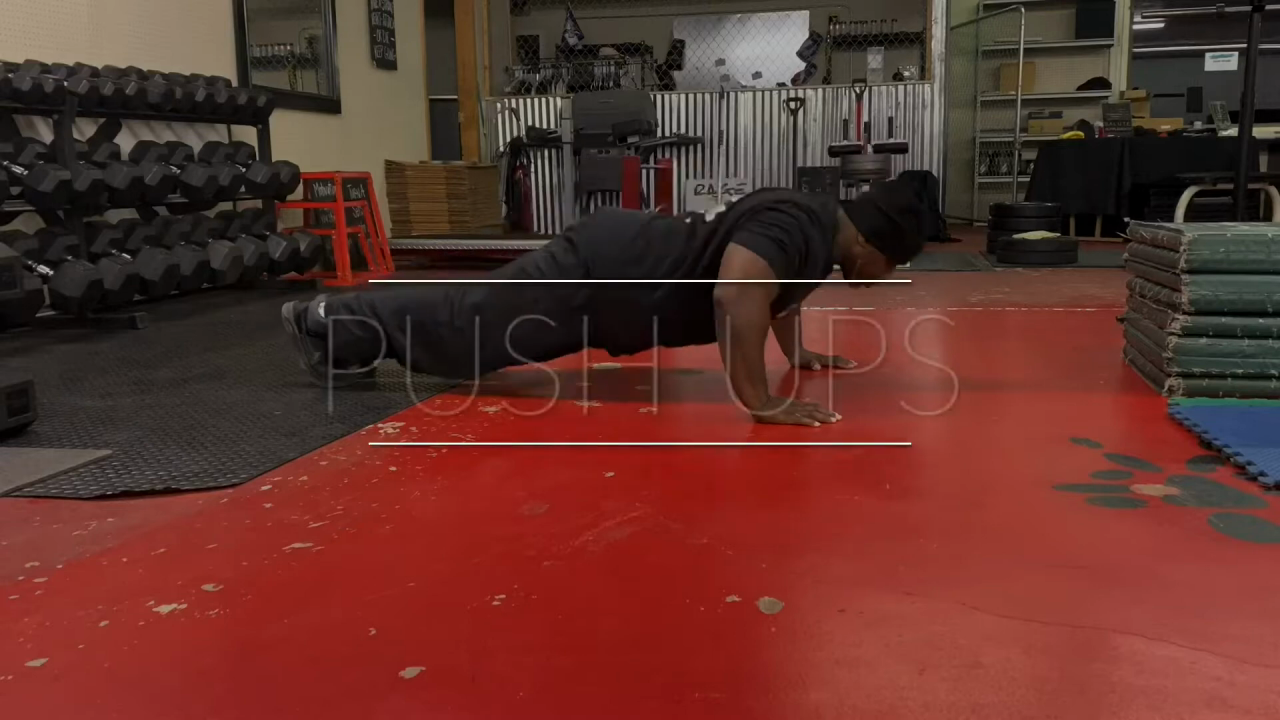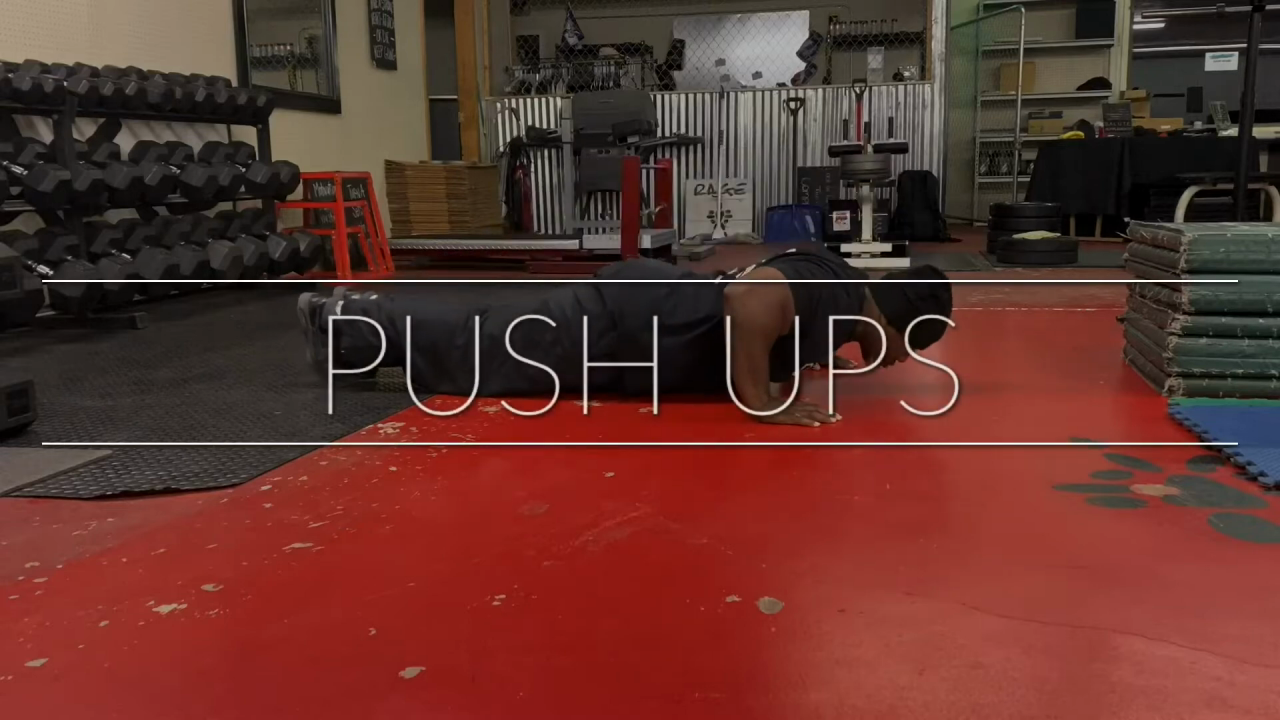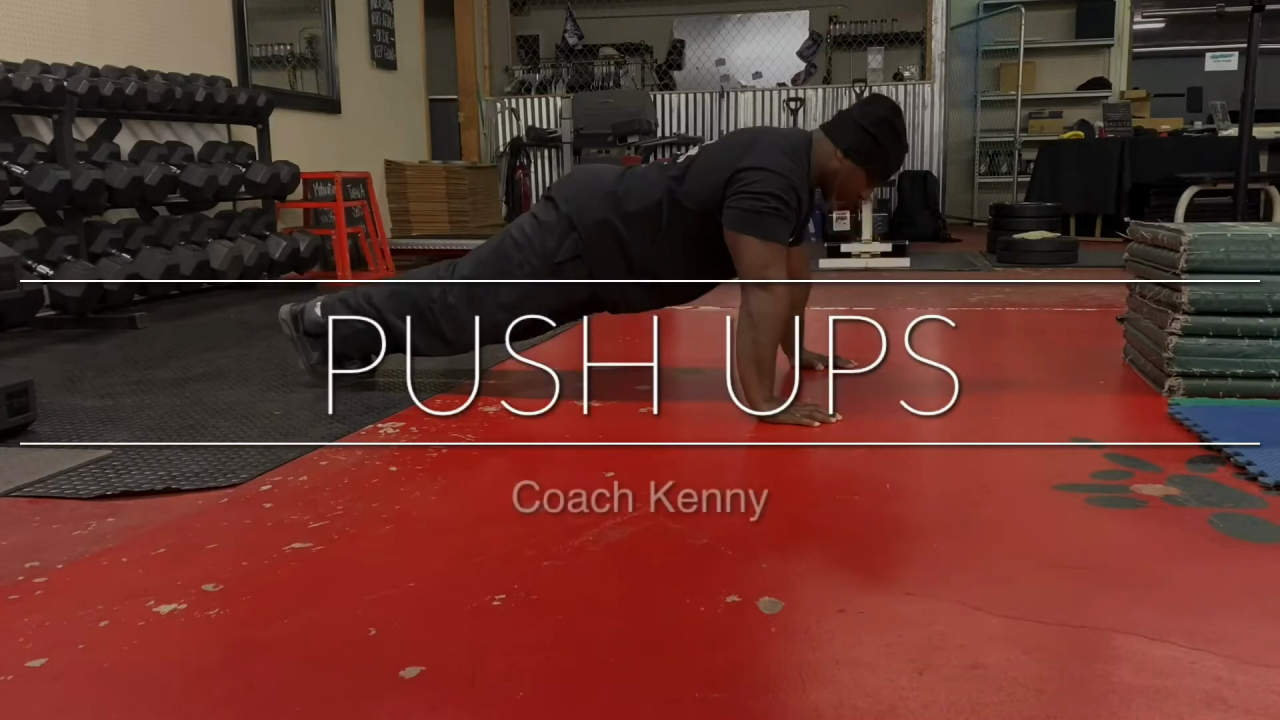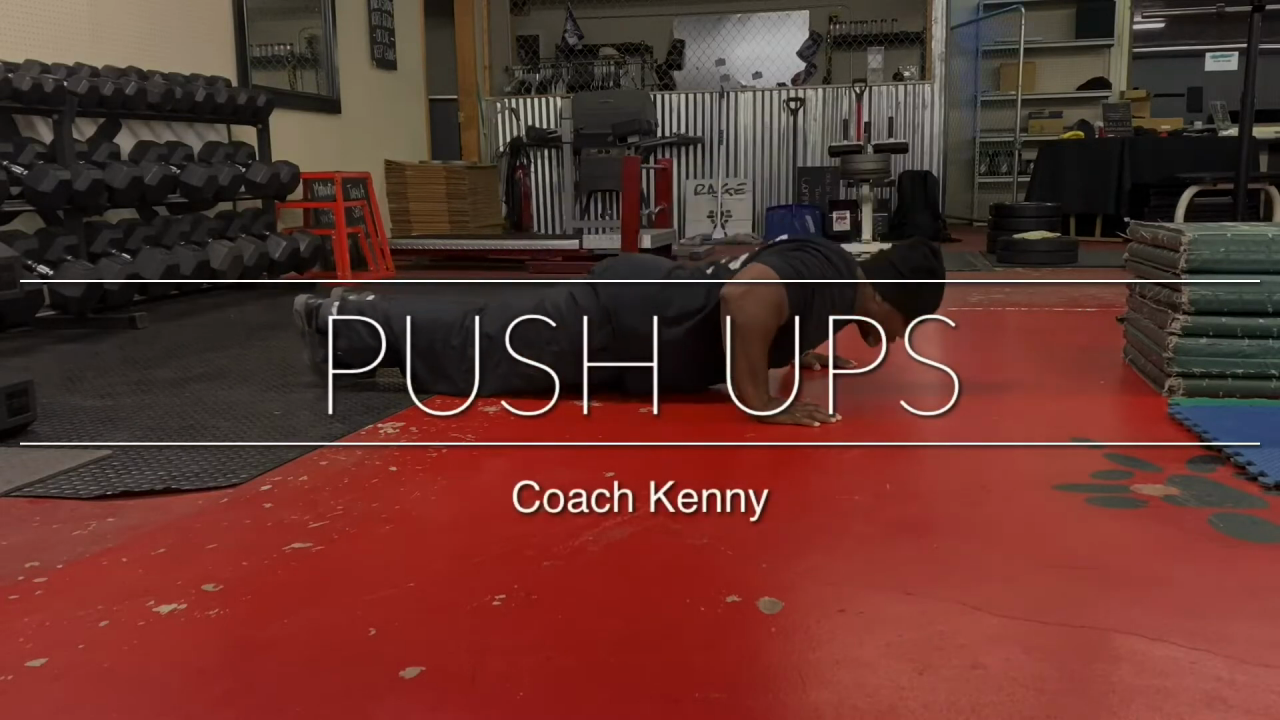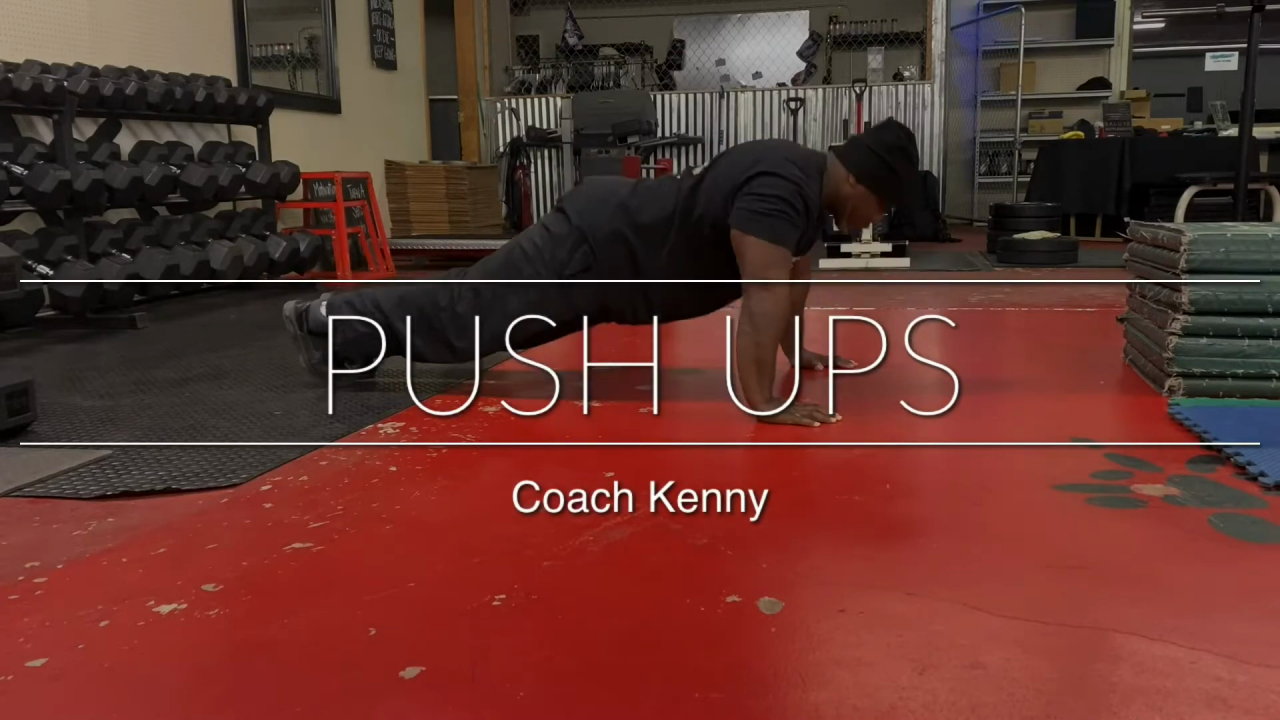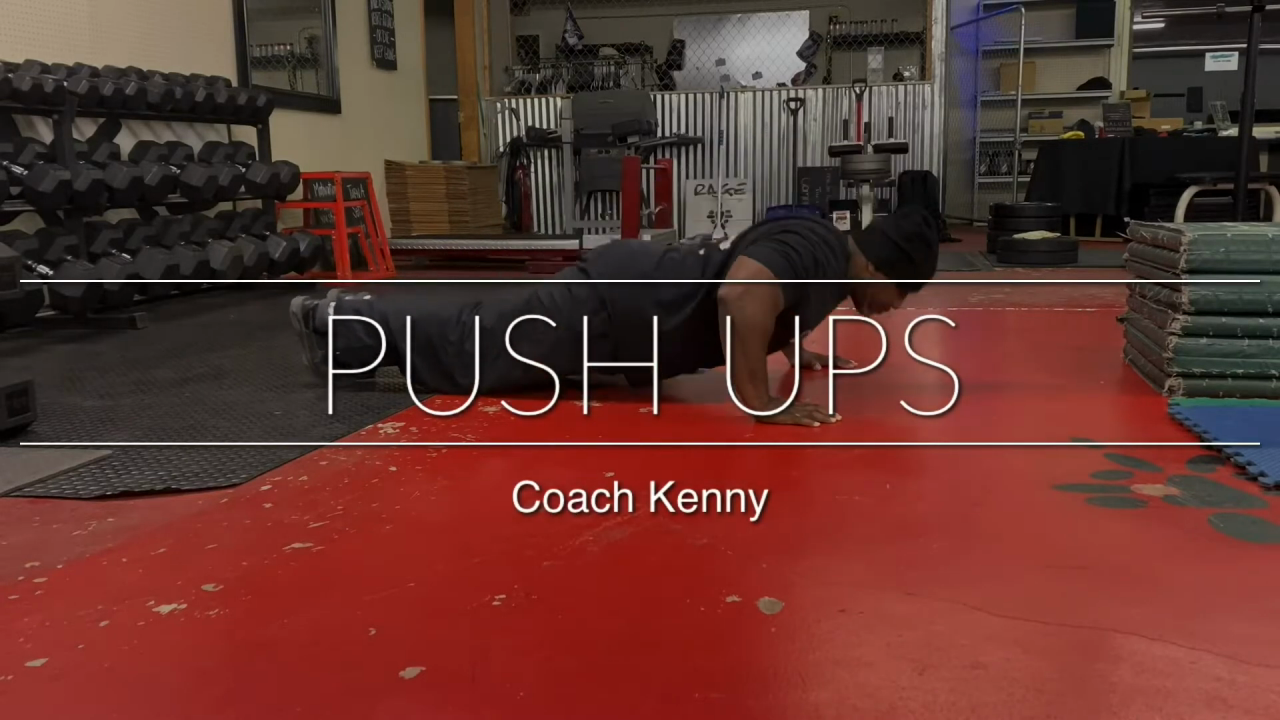
dt=0.7s
person 1, frame 1
left shoulder: (817, 228)
right shoulder: (802, 231)
left elbow: (770, 283)
right elbow: (735, 297)
left wrist: (795, 351)
right wrist: (760, 403)
left hip: (617, 267)
right hip: (598, 274)
left knee: (478, 318)
right knee: (461, 327)
left ankle: (345, 322)
right ankle: (324, 320)
person 1, frame 2
left shoulder: (837, 285)
right shoulder: (837, 296)
right elbow: (746, 297)
left wrist: (803, 355)
right wrist: (758, 400)
left hip: (641, 302)
right hip: (616, 331)
left knee: (491, 331)
right knee: (475, 350)
left ankle: (361, 314)
right ankle: (339, 320)
person 1, frame 3
left shoulder: (798, 167)
right shoulder: (772, 173)
left elbow: (793, 272)
right elbow: (763, 290)
left wrist: (793, 352)
right wrist: (761, 400)
left hip: (606, 238)
right hip: (583, 233)
left knee: (467, 303)
right knee: (455, 308)
left ankle: (336, 322)
right ankle: (322, 323)
person 1, frame 4
left shoulder: (832, 271)
right shoulder: (825, 278)
right elbow: (742, 298)
left wrist: (795, 354)
right wrist: (759, 400)
left hip: (640, 299)
right hip: (616, 325)
left knee: (491, 333)
right knee: (473, 348)
left ankle: (359, 312)
right ankle: (335, 321)
person 1, frame 5
left shoulder: (810, 184)
right shoulder: (783, 183)
left elbow: (791, 273)
right elbow: (763, 290)
left wrist: (795, 350)
right wrist: (761, 401)
left hip: (614, 245)
right hip: (592, 248)
left knee: (474, 310)
right knee: (461, 317)
left ankle: (345, 321)
right ankle: (328, 320)
person 1, frame 6
left shoulder: (827, 252)
right shoulder: (813, 255)
right elbow: (741, 298)
left wrist: (795, 350)
right wrist: (759, 400)
left hip: (634, 288)
right hip: (613, 309)
left knee: (486, 329)
right knee: (473, 345)
left ankle: (354, 311)
right ankle: (333, 320)
